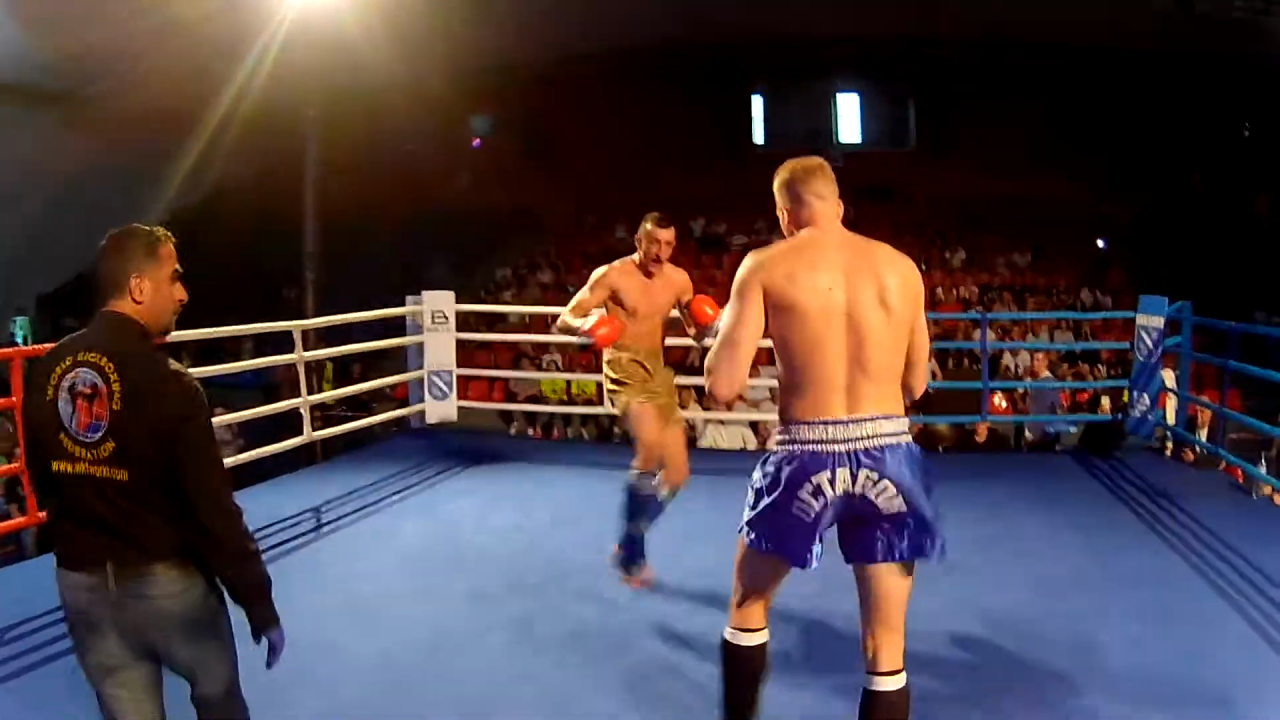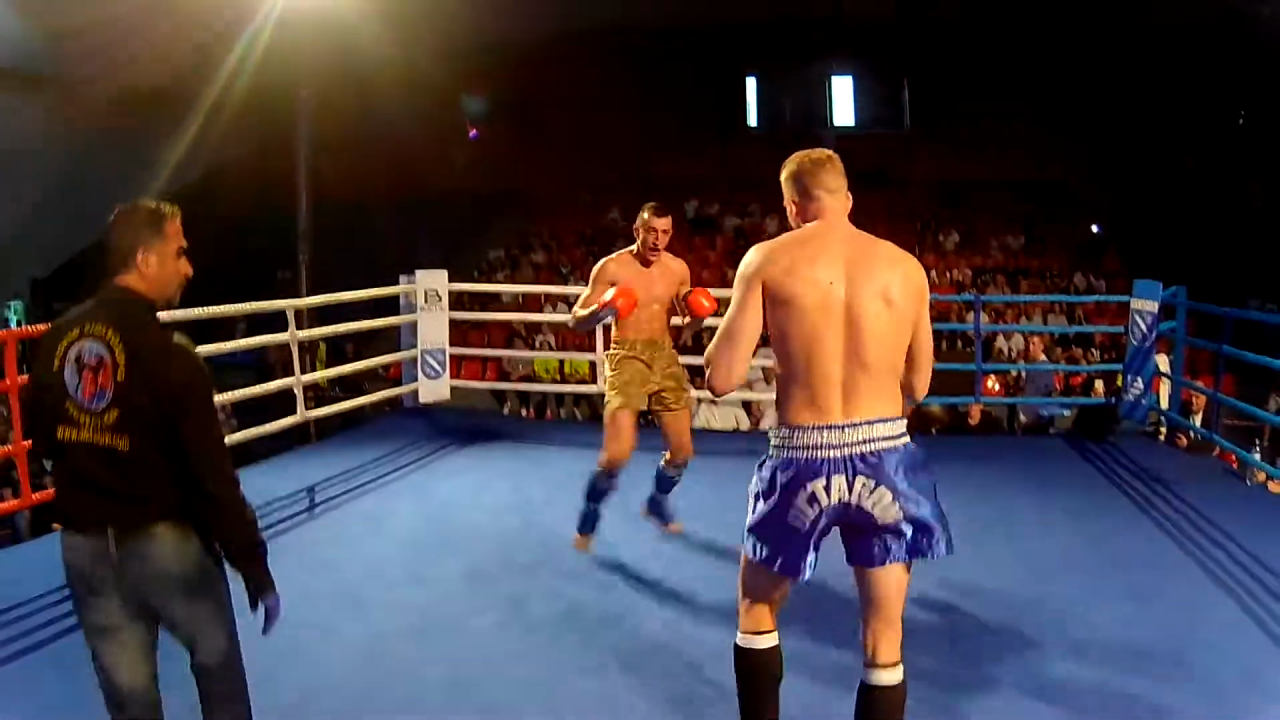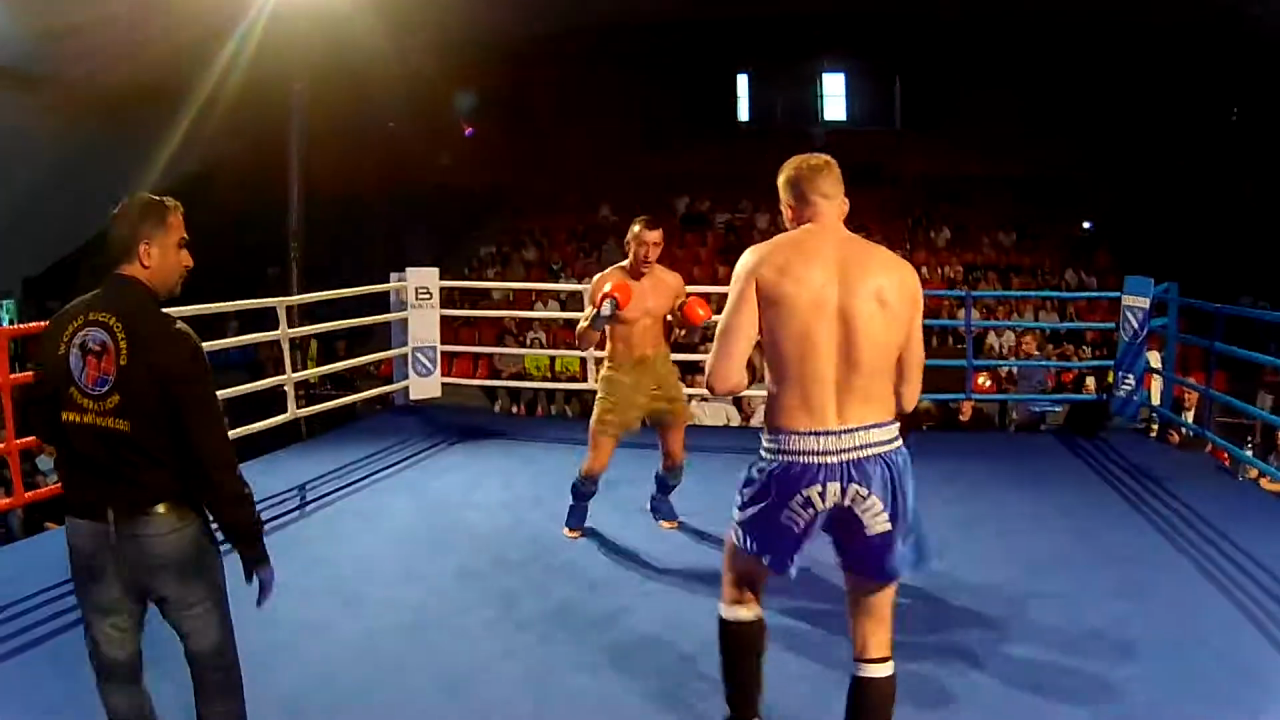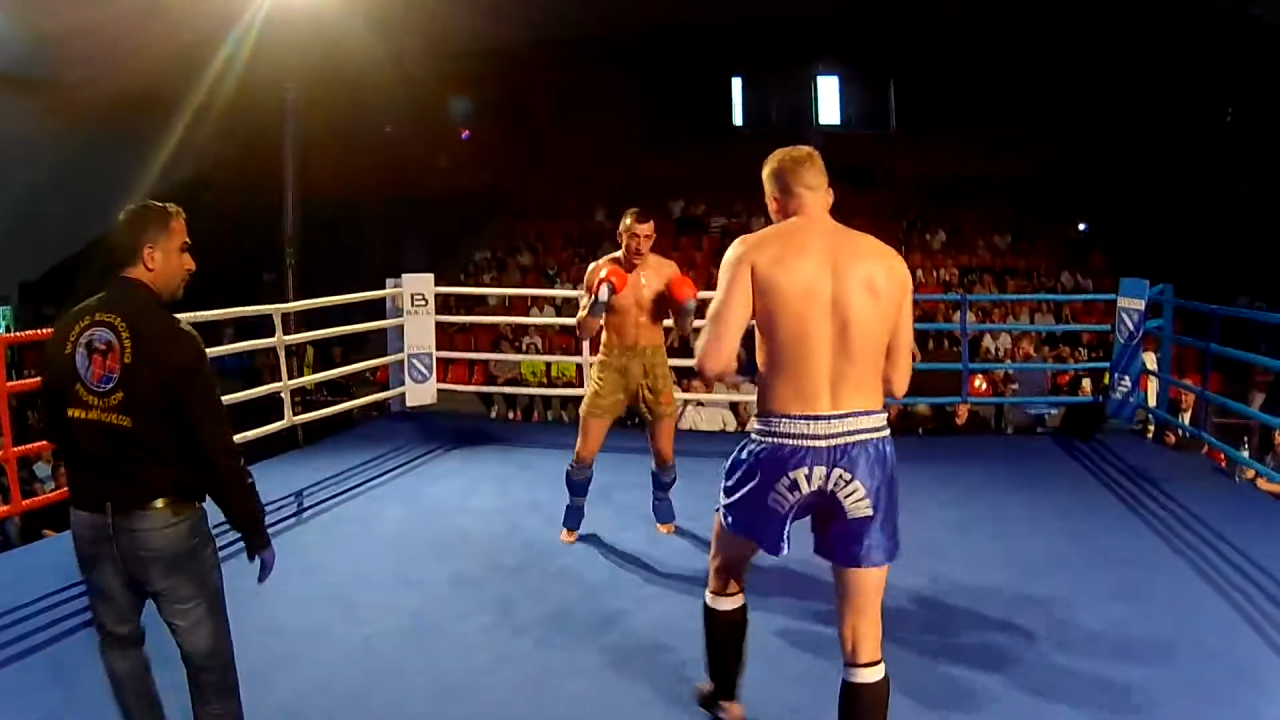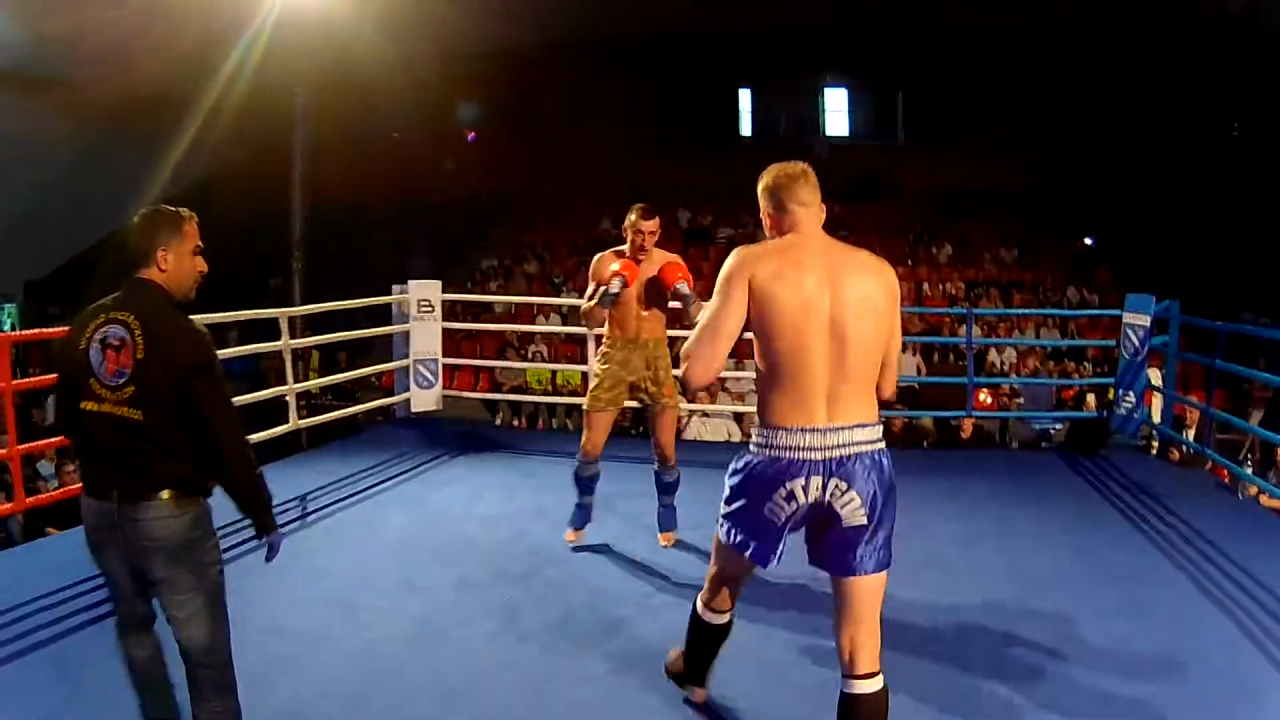
dt=0.1s
person 1, frame 1
left shoulder: (764, 267)
right shoulder: (902, 269)
left elbow: (723, 386)
right elbow: (916, 382)
left wrist: (727, 331)
left hip: (806, 460)
right hip: (888, 453)
left knee: (749, 599)
right knee: (885, 645)
person 1, frame 2
left shoulder: (766, 260)
right shoulder: (906, 268)
left elbow: (721, 377)
right elbow: (918, 385)
left hip: (804, 459)
right hip: (886, 457)
left knee: (757, 607)
right knee: (884, 639)
person 1, frame 3
left shoulder: (762, 261)
right shoulder: (900, 274)
left elbow: (723, 379)
right elbow: (908, 396)
left hip: (794, 463)
right hip: (876, 461)
left knee: (740, 580)
right knee: (873, 635)
person 1, frame 4
left shoulder: (752, 250)
right shoulder: (888, 261)
left elbow: (712, 363)
right elbow: (899, 380)
left hip: (783, 447)
right hip: (866, 447)
left knee: (726, 564)
right knee: (863, 632)
person 1, frame 5
left shoulder: (750, 264)
right shoulder: (881, 274)
left elbow: (696, 372)
right elbow: (885, 387)
left wrist: (712, 318)
left hip: (780, 459)
right hip: (861, 459)
left knee: (724, 580)
right knee: (861, 644)
person 2, frame 1
left shoulder: (48, 371)
right shoulder: (165, 383)
left elbow: (44, 481)
right elbow: (211, 508)
right wrist: (261, 606)
left hip: (84, 586)
right hip: (168, 585)
person 2, frame 2
left shoulder: (56, 340)
right shoulder: (165, 354)
left elbow: (45, 443)
right elbow: (211, 473)
right wrist: (255, 568)
left hip: (86, 547)
right hip: (168, 544)
right knee: (217, 667)
person 2, frame 3
left shoulder: (62, 328)
right shoulder: (169, 339)
left elbow: (49, 427)
right elbow: (212, 456)
right wrist: (253, 547)
left hip: (87, 530)
right hip: (165, 528)
left knee: (116, 666)
right knee: (211, 660)
person 2, frame 4
left shoulder: (70, 328)
right shoulder: (171, 339)
left elbow: (55, 426)
right elbow: (214, 448)
right wrist: (254, 529)
left hip: (91, 521)
right hip: (166, 521)
left knee: (120, 641)
right knee: (207, 657)
person 2, frame 5
left shoulder: (86, 325)
right shoulder: (182, 336)
left elbow: (69, 420)
right elbow: (225, 442)
right wrist: (264, 517)
left hip: (100, 511)
right hip: (169, 514)
left knee: (133, 624)
right knee: (205, 655)
person 3, frame 1
left shoulder: (678, 278)
right shoulder: (610, 275)
left elbow: (696, 329)
right elbow: (565, 319)
left wrist: (704, 323)
right wrist: (584, 326)
left hip: (657, 368)
right hip: (625, 368)
left knee: (675, 472)
right knee: (653, 446)
left ankle: (631, 549)
right ankle: (631, 543)
person 3, frame 2
left shoulder: (678, 269)
right shoulder: (610, 268)
left elbow: (690, 320)
right elbow: (576, 320)
left wrist: (699, 314)
right wrist: (597, 313)
left hip: (665, 359)
right hip: (626, 360)
left knee: (682, 452)
right knee: (619, 453)
left ankle: (657, 502)
right ankle: (589, 516)
person 3, frame 3
left shoulder: (673, 282)
right shoulder: (605, 282)
left elbow: (684, 329)
right elbow: (583, 341)
left wrist: (695, 325)
right wrist: (599, 317)
left hip: (661, 371)
right hip: (620, 374)
left knee: (675, 457)
right knee: (595, 466)
left ankle: (660, 500)
right ankle: (578, 511)
person 3, frame 4
left shoulder: (667, 270)
right shoulder: (599, 271)
left elbow: (685, 326)
right elbow: (583, 331)
left wrist: (688, 308)
right wrist: (596, 304)
left hip: (654, 363)
right hip: (612, 363)
left knee: (664, 453)
right knee: (585, 452)
left ankle: (662, 504)
right ankle: (574, 511)
person 3, frame 5
left shoulder: (671, 263)
right shoulder: (604, 262)
left elbow: (693, 318)
right elbow: (589, 321)
left wrist: (688, 296)
right wrist: (606, 294)
left hip: (656, 356)
right hip: (615, 356)
left knee: (665, 450)
right knee: (590, 446)
left ankle: (667, 511)
right ankle: (583, 509)
